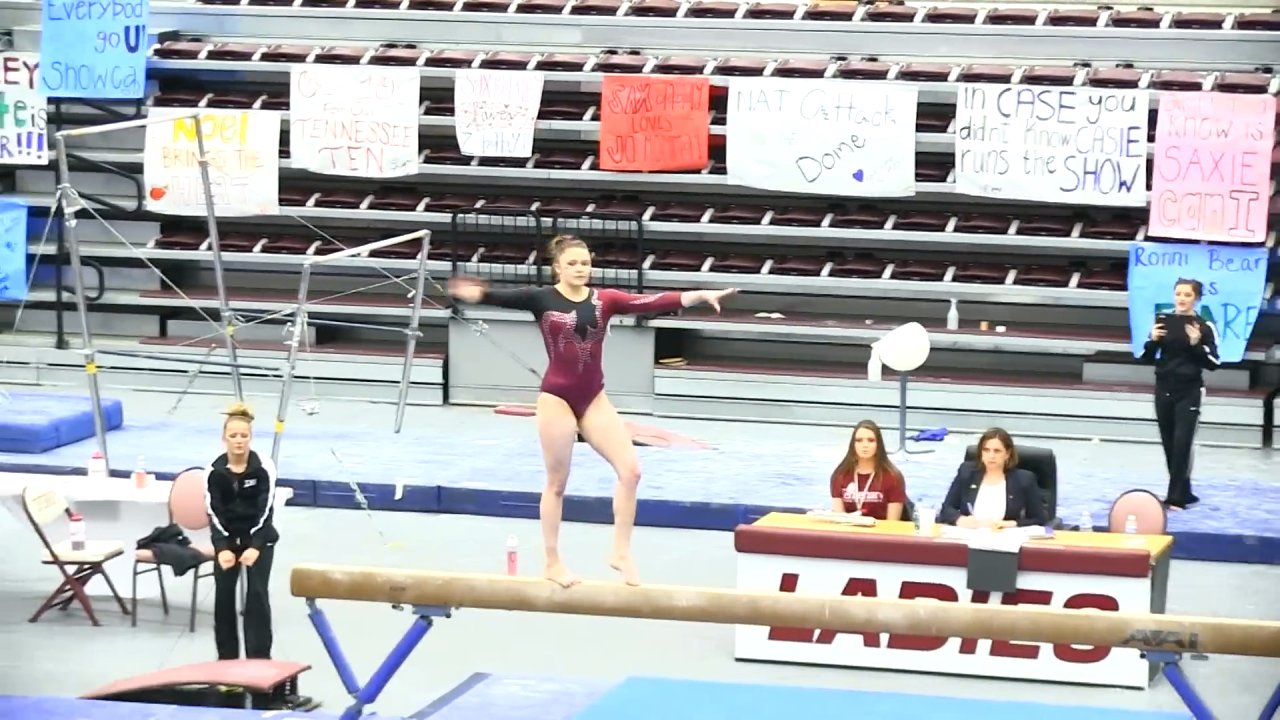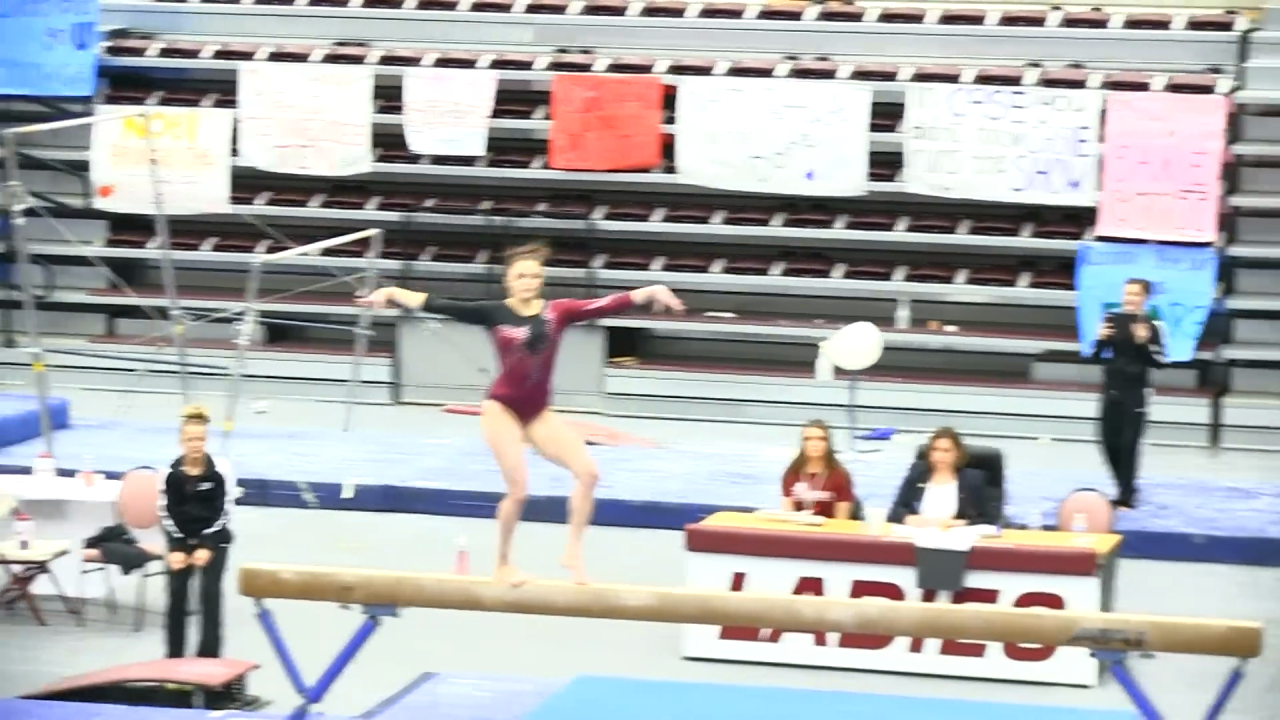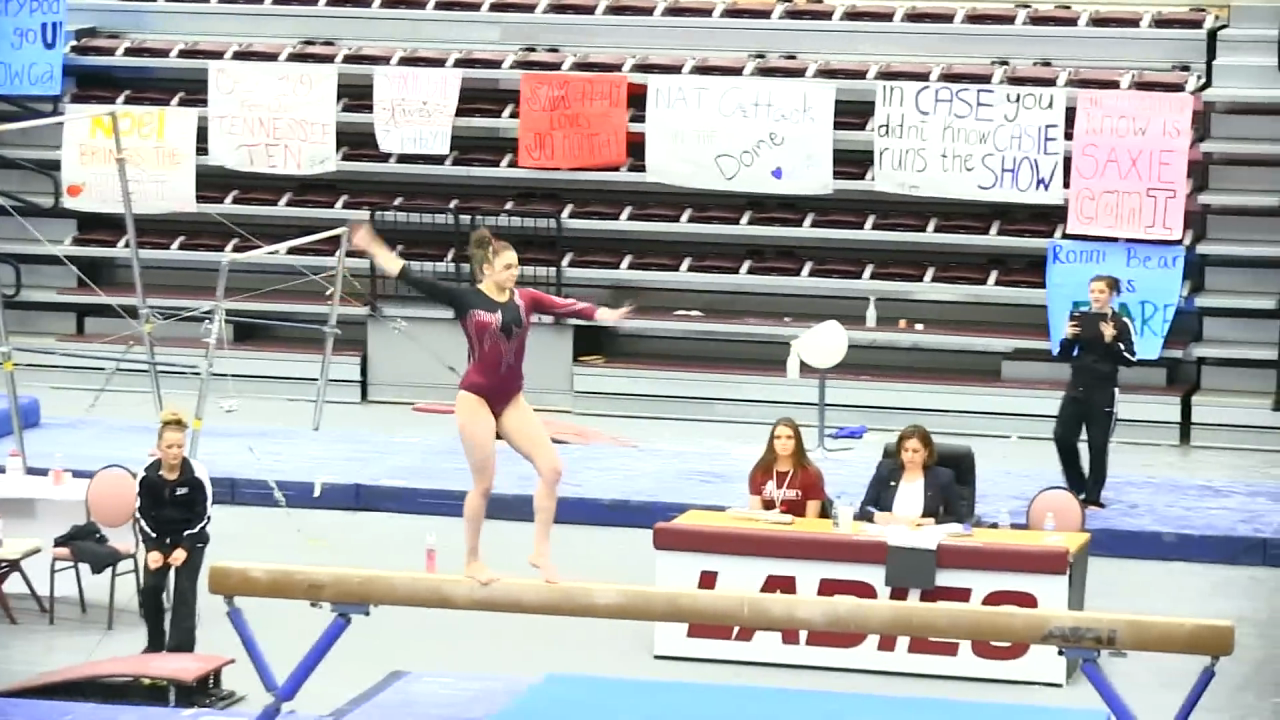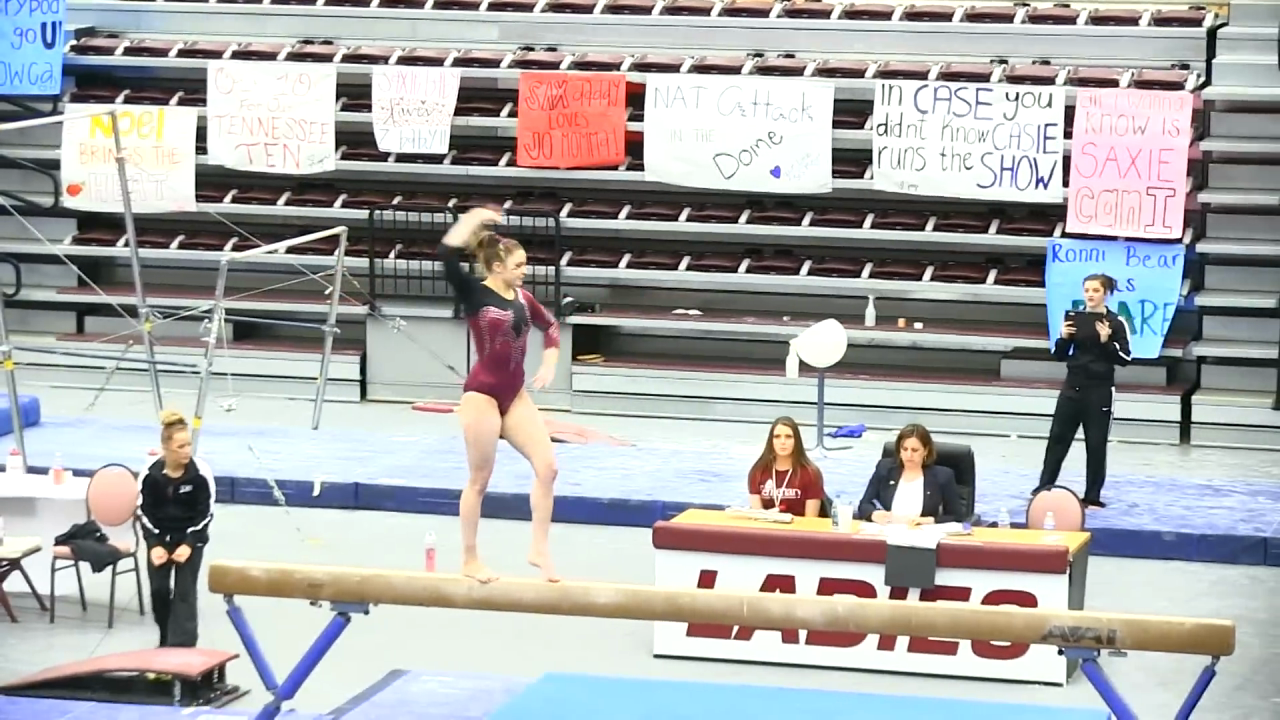
dt=0.2s
person 1, frame 1
left shoulder: (604, 299)
right shoulder: (542, 299)
left elbow: (656, 303)
right elbow: (494, 295)
left wrist: (705, 294)
right wrist: (466, 290)
left hip: (593, 397)
right hip: (557, 397)
left knee: (630, 471)
right knee: (557, 483)
left ankle: (621, 553)
right ankle: (552, 562)
person 1, frame 2
left shoulder: (557, 311)
right shoulder: (494, 313)
left elbow: (606, 306)
right elbow: (437, 305)
left wrist: (651, 292)
right wrist: (391, 295)
left hip: (540, 412)
right hip: (502, 409)
left knee: (587, 473)
right knee: (518, 489)
left ankle: (573, 554)
right ankle: (503, 564)
person 1, frame 3
left shoulder: (524, 298)
right shoulder: (465, 298)
left elbow: (567, 307)
right elbow: (410, 277)
left wrist: (602, 313)
right wrist: (372, 246)
left hip: (513, 401)
right hip: (476, 399)
left knee: (551, 470)
right knee: (483, 483)
left ankle: (541, 553)
right ankle: (472, 561)
person 1, frame 4
left shoulder: (521, 297)
right shoulder: (474, 295)
left elbow: (548, 323)
right elbow: (449, 254)
left wrist: (550, 359)
right wrist: (475, 218)
left hip: (514, 395)
right hip: (482, 395)
left knee: (547, 469)
right knee: (479, 481)
left ankle: (540, 550)
right ankle: (470, 559)
person 2, frame 1
left shoulder: (263, 466)
right shoulder: (215, 470)
left elbow: (265, 509)
right elbow: (214, 511)
left wrist: (255, 546)
right wrist: (222, 547)
left hip: (259, 537)
right hip: (227, 538)
left knee: (257, 594)
right knee: (223, 595)
left ankle: (259, 657)
right ankle: (227, 656)
person 2, frame 2
left shoulder: (219, 470)
right shoulder: (171, 473)
left elbow: (223, 511)
right elbow: (167, 513)
left wrist: (207, 547)
right wrist: (175, 548)
left hip: (214, 539)
right hip: (182, 538)
left knee: (210, 594)
right knee: (176, 592)
left ankle: (208, 654)
right ankle: (174, 654)
person 2, frame 3
left shoulder: (197, 474)
right shoulder: (147, 476)
left elbow: (203, 515)
right elbow: (143, 514)
left wrist: (184, 548)
right wrist: (152, 548)
left hip: (190, 539)
right hip: (158, 538)
left knee: (184, 594)
right knee: (150, 589)
left ankle: (179, 651)
right ankle: (156, 641)
person 2, frame 4
left shoulder: (200, 473)
right shoulder: (150, 475)
left elbow: (205, 513)
right elbow: (145, 512)
left wrist: (188, 544)
right wrist: (154, 545)
left hip: (191, 537)
right hip: (160, 536)
left knee: (185, 592)
right knee: (159, 589)
left ankle: (181, 648)
right ankle: (167, 640)
person 3, frame 1
left shoulder: (1204, 327)
right shoulder: (1163, 321)
left elbow: (1213, 363)
right elbow: (1147, 358)
left wrist: (1196, 344)
right wrist: (1152, 341)
left hip: (1189, 392)
right hip: (1163, 390)
left knee: (1181, 443)
right knee: (1169, 444)
left ankle: (1176, 497)
right ankle: (1183, 492)
person 3, frame 2
left shoulder: (1152, 326)
right shoulder: (1112, 321)
left elbow: (1159, 361)
right elbow: (1097, 356)
left wrist: (1143, 343)
right wrist: (1101, 339)
left hip: (1135, 391)
right hip: (1111, 388)
left knee: (1128, 444)
right knee: (1110, 442)
left ankle: (1125, 496)
right ankle: (1127, 487)
person 3, frame 3
left shoulder: (1121, 324)
right shoulder: (1079, 319)
left elbow: (1129, 359)
right elbow: (1064, 356)
left wrist: (1111, 342)
right wrist: (1068, 338)
left hip: (1104, 390)
right hip: (1076, 387)
left knee: (1098, 444)
right knee: (1063, 437)
left ankle: (1093, 496)
right ankle: (1077, 483)
person 3, frame 4
left shoulder: (1116, 322)
right shoulder: (1074, 318)
left elbow: (1125, 358)
right elbow: (1059, 356)
left wrist: (1106, 341)
right wrist: (1063, 338)
left hip: (1099, 390)
right hip: (1072, 386)
left knee: (1096, 444)
right knee: (1058, 437)
left ankle: (1092, 496)
right ankle: (1045, 486)
